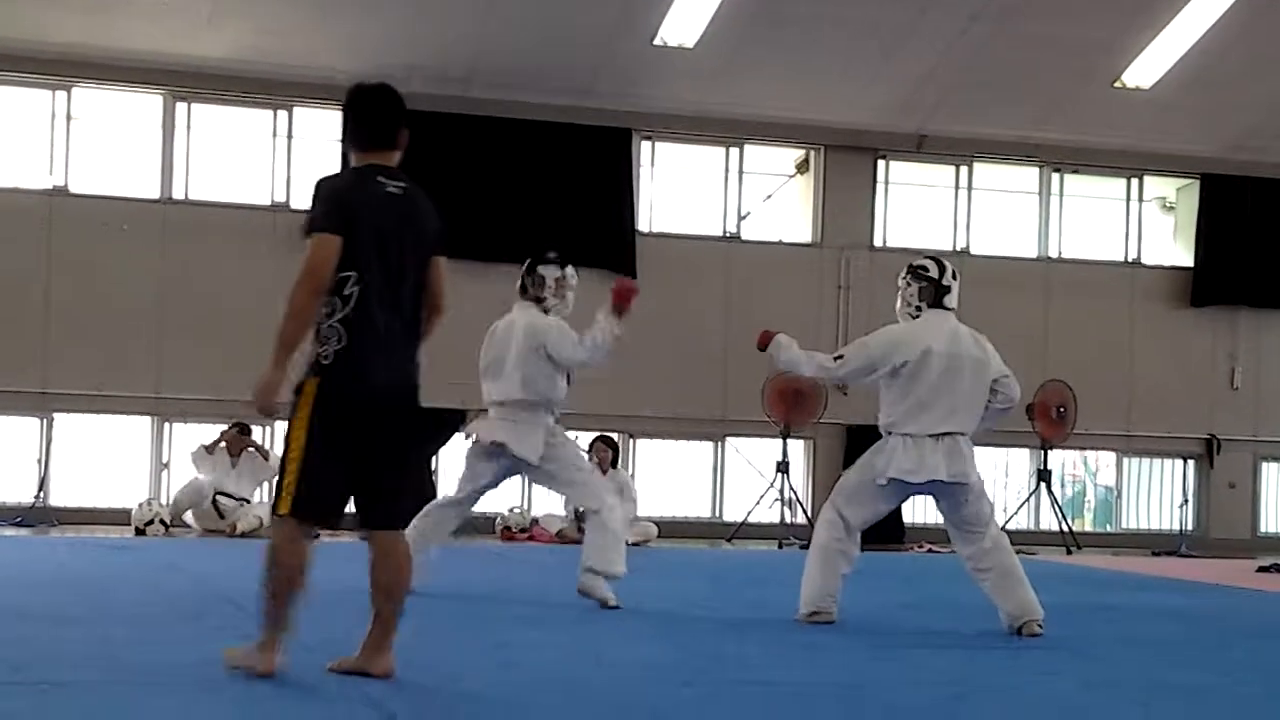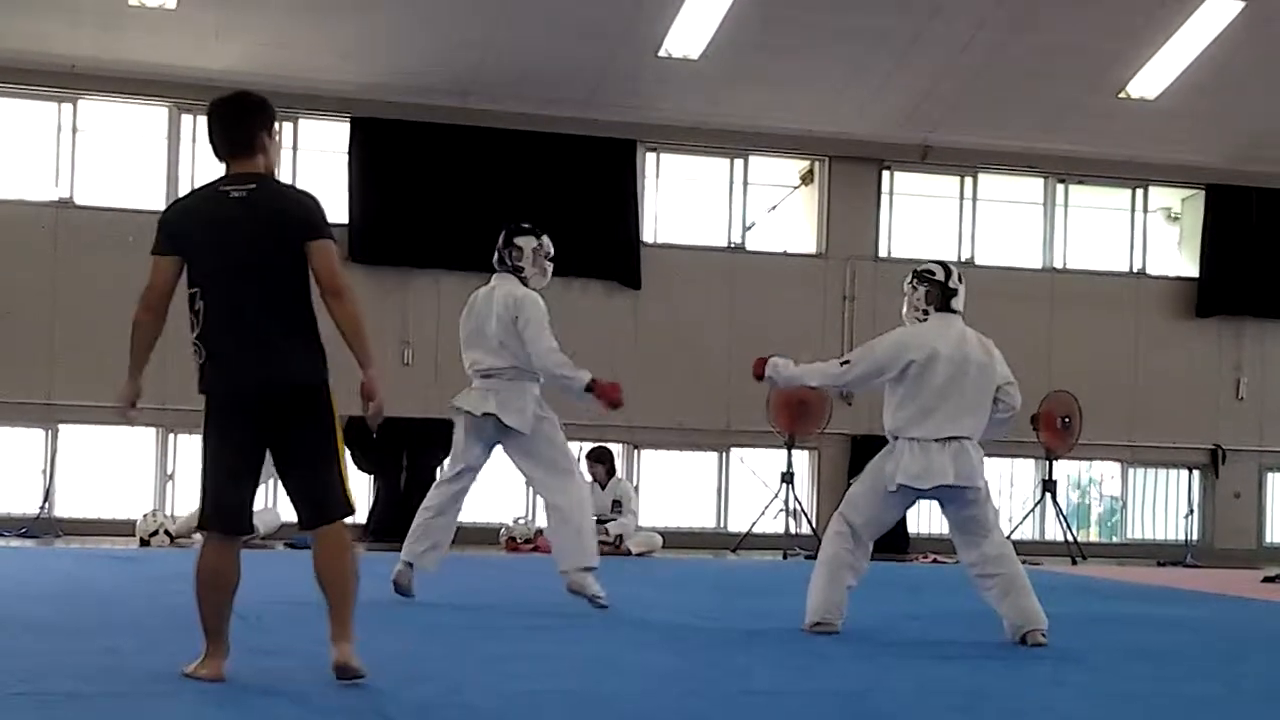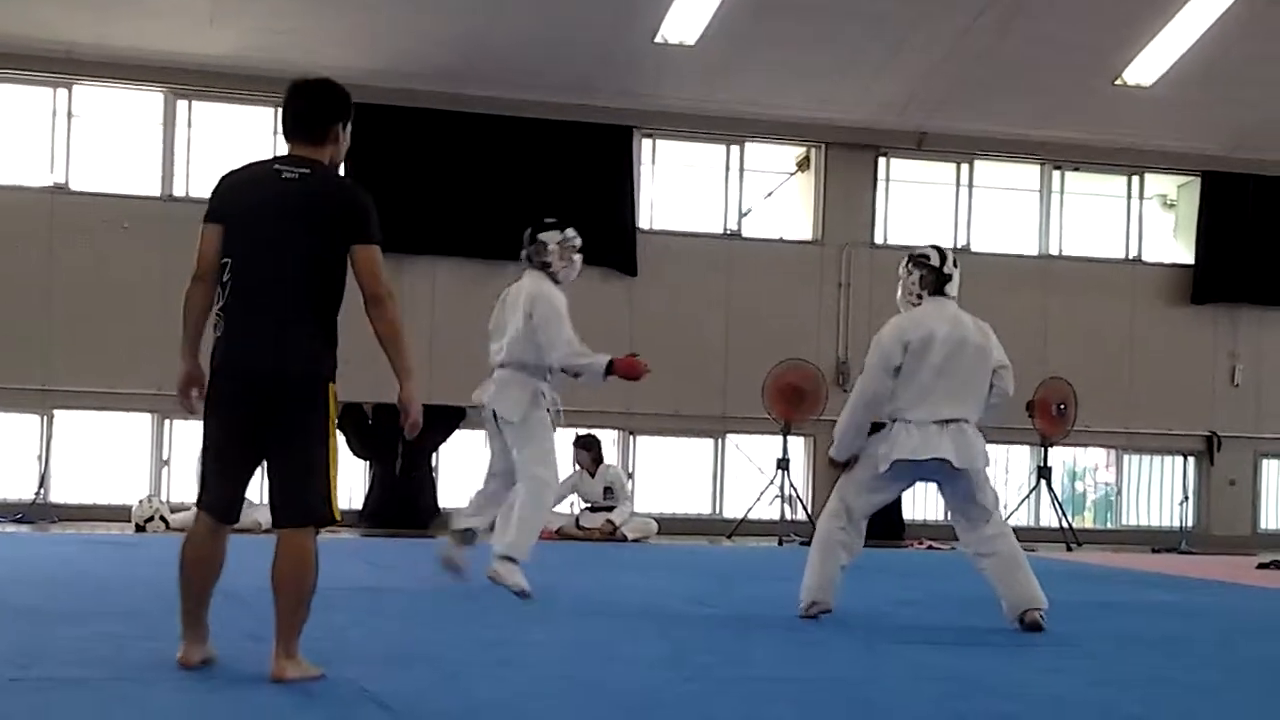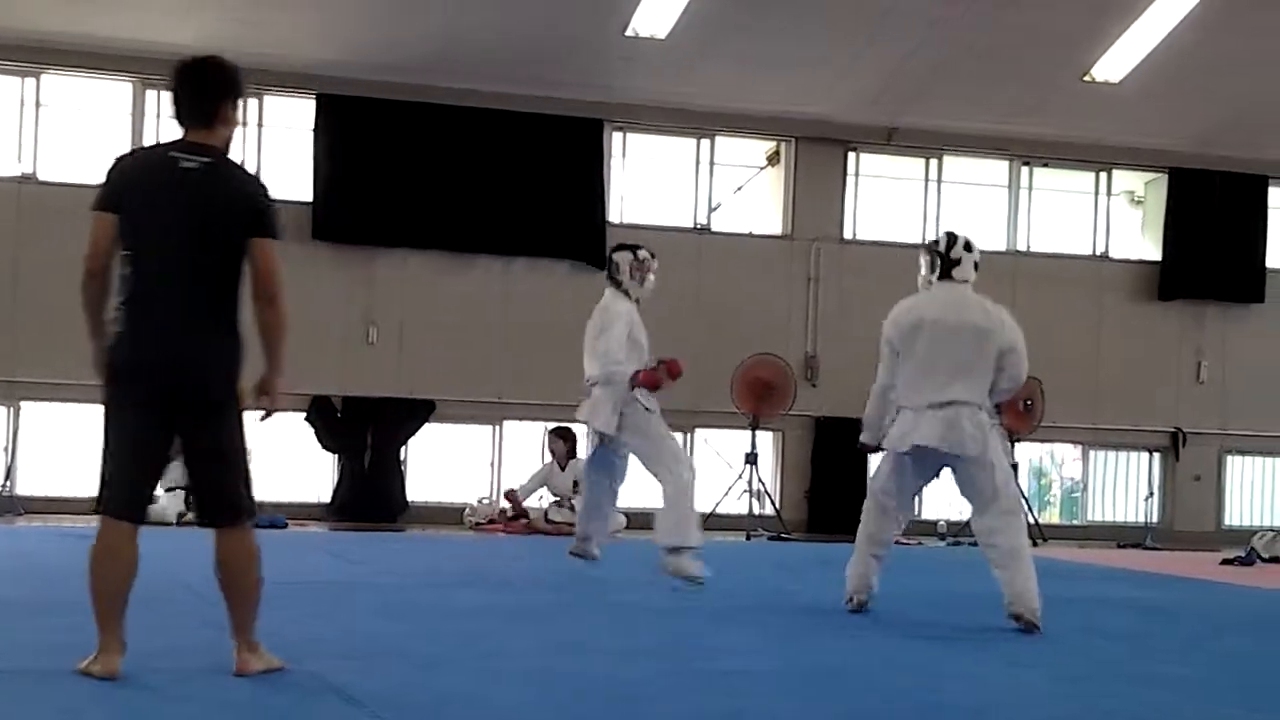
dt=0.7s
person 1, frame 1
left shoulder: (337, 192)
right shoulder: (422, 207)
left elbow: (315, 282)
right elbow: (434, 302)
left wrist: (277, 365)
left hip: (340, 376)
right hip: (398, 382)
left knee: (294, 515)
right knee: (387, 525)
left ankle: (266, 645)
right ankle: (379, 650)
person 1, frame 2
left shoulder: (183, 215)
right shoulder: (299, 206)
left elbow: (152, 306)
right elbow: (336, 292)
left wrist: (134, 376)
right wrist: (368, 370)
left hip: (230, 390)
right hip: (301, 386)
left knee: (222, 530)
right knee: (327, 516)
left ankle: (214, 654)
right ankle: (343, 639)
person 1, frame 3
left shoulder: (234, 186)
right shoulder: (348, 201)
left elbow: (203, 279)
right elbow: (378, 299)
left wrist: (189, 357)
right wrist: (406, 382)
left hip: (234, 370)
right hip: (303, 378)
left knee: (212, 511)
right knee: (299, 522)
left ankle: (193, 639)
right ankle: (286, 655)
person 1, frame 4
left shoulder: (128, 173)
right shoulder: (247, 192)
left elbow: (95, 268)
right elbow: (267, 294)
left wrist: (100, 341)
right wrist: (273, 371)
left hip: (136, 365)
right hip: (210, 371)
left knee: (119, 514)
right knee: (232, 518)
left ankle: (108, 648)
right ankle: (248, 648)
person 2, frame 1
left shoulder: (899, 338)
right shoulder: (978, 344)
left elbow: (835, 367)
right elbow: (1008, 394)
left wrist: (780, 347)
left hip: (900, 454)
right hip: (954, 457)
left knee: (840, 518)
right knee: (982, 536)
left ankle: (818, 606)
right ankle: (1025, 616)
person 2, frame 2
left shoulder: (907, 341)
right shoulder: (984, 348)
left elbow: (842, 373)
right elbow: (1010, 402)
left wrist: (777, 369)
left hip: (908, 458)
right hip: (961, 461)
left knee: (849, 529)
right knee: (987, 543)
left ankle: (824, 616)
right ankle: (1030, 625)
person 2, frame 3
left shoulder: (902, 327)
right shoulder: (980, 332)
left elbow: (869, 393)
right elbow: (1002, 388)
left wrist: (842, 448)
left hip: (904, 441)
right hip: (961, 444)
left knee: (844, 510)
right knee: (987, 527)
left ankle: (816, 597)
right ankle: (1029, 605)
person 2, frame 4
left shoulder: (906, 311)
right shoulder: (995, 316)
left elbow: (888, 381)
right elbow: (1015, 374)
left wrist: (873, 432)
left hip: (915, 426)
right hip: (969, 426)
left knee: (883, 504)
right knee: (1001, 514)
left ankle: (859, 589)
right ankle: (1023, 601)
person 3, frame 1
left shoulder: (500, 328)
right shoulder: (545, 326)
right elbow: (586, 355)
right wrist: (614, 312)
left hip: (495, 429)
right hip: (534, 435)
left knee: (456, 502)
right knee: (601, 500)
right ankle: (595, 575)
person 3, frame 2
left shoulder: (477, 299)
right shoulder: (525, 298)
right elbow: (546, 355)
right wrist: (595, 386)
left hip: (479, 400)
right hip: (518, 402)
left knee: (451, 483)
right knee: (566, 484)
left ankle: (408, 564)
right ankle: (580, 571)
person 3, frame 3
left shoulder: (516, 292)
right shoulder: (546, 295)
right elbow: (563, 352)
left wrist: (563, 366)
right wrist: (613, 366)
left hip: (504, 391)
right hip: (523, 397)
left knee: (503, 478)
right knee: (542, 483)
left ankle: (461, 536)
right ankle: (507, 561)
person 3, frame 4
left shoulder: (619, 309)
right shoulder: (616, 310)
right elbow: (609, 361)
left wrist: (658, 368)
right wrist: (640, 377)
left hip: (613, 406)
right hip: (624, 406)
left knee: (603, 477)
right knee: (677, 470)
left ankle: (586, 540)
right ankle: (678, 551)
